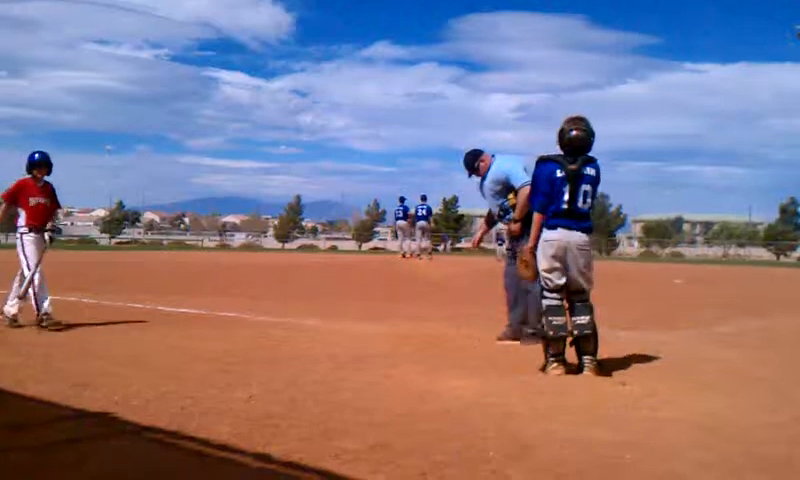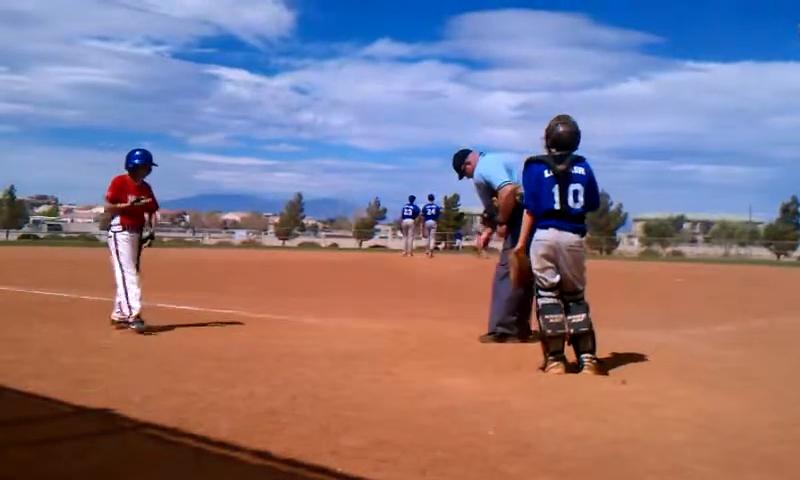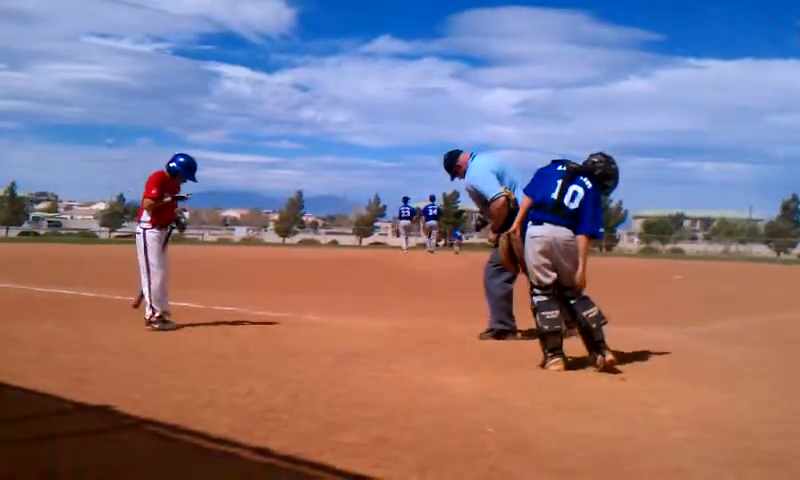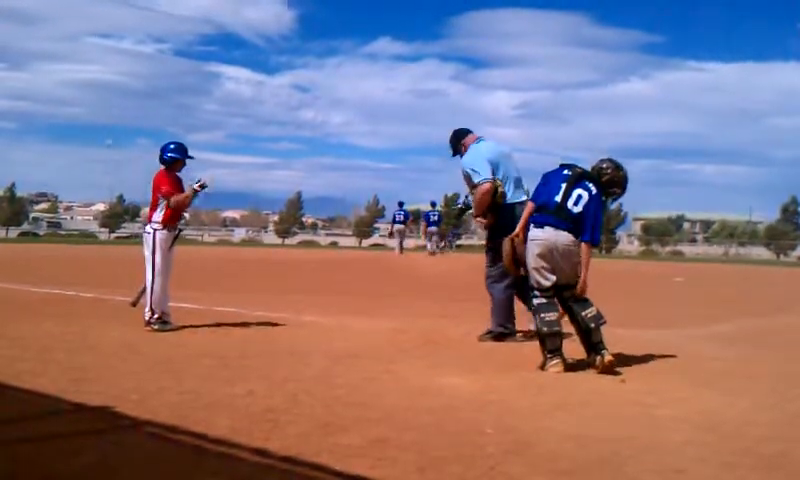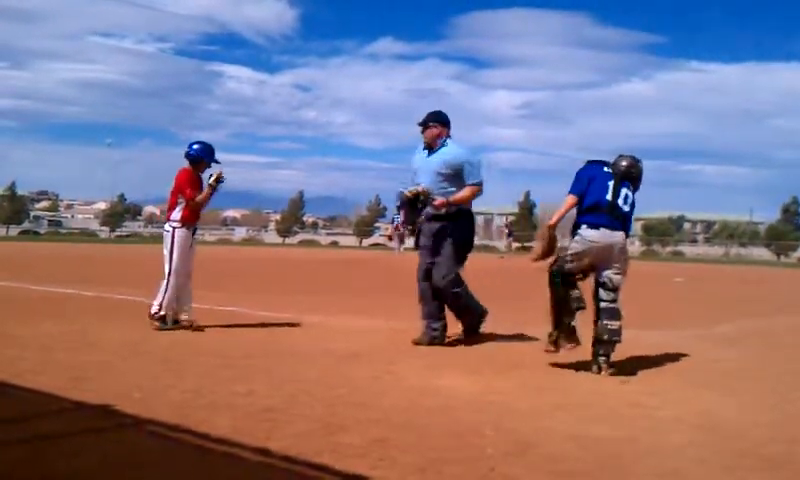
dt=1s
person 1, frame 1
left shoulder: (547, 166)
right shoulder: (593, 168)
left elbow: (540, 208)
left wrist: (532, 241)
left hip: (552, 235)
right hip: (581, 237)
left knee: (552, 295)
right knee: (580, 297)
left ankle: (555, 359)
right ankle: (588, 360)
person 1, frame 2
left shoulder: (536, 167)
right shoulder: (583, 167)
left elbow: (531, 209)
right elbow: (593, 205)
left wrist: (522, 242)
left hip: (545, 236)
right hip: (574, 238)
left knee: (547, 295)
right knee: (575, 296)
left ankle: (555, 358)
right ankle: (587, 357)
person 1, frame 3
left shoulder: (552, 168)
right shoulder: (592, 190)
left elbow: (529, 196)
right elbow: (585, 233)
left wrist: (516, 224)
right wrist: (582, 268)
left hip: (538, 231)
right hip: (566, 236)
left knee: (542, 292)
right knee: (572, 292)
left ankle: (554, 355)
right ankle: (600, 350)
person 1, frame 4
left shoulder: (559, 172)
right shoulder: (596, 196)
left elbow: (533, 201)
right elbow: (587, 240)
left wrist: (520, 228)
right wrist: (583, 276)
left hip: (538, 234)
right hip: (567, 240)
left knee: (543, 294)
right knee: (572, 294)
left ankle: (553, 356)
right ankle: (599, 352)
person 1, frame 5
left shoulder: (592, 169)
right shoulder: (629, 191)
left elbow: (575, 195)
left wrist: (555, 219)
right wrist: (592, 265)
left hip: (590, 233)
right hip: (618, 239)
left knee: (560, 272)
right knee: (608, 298)
left ankle: (564, 333)
right ankle: (602, 359)
person 2, frame 1
left shoulder: (506, 165)
right shoulder: (486, 179)
left elbow: (527, 191)
right elbow: (495, 210)
left wrist: (516, 220)
right wrist: (481, 231)
left hip: (528, 226)
right hip: (516, 229)
left knee: (528, 277)
right knee: (513, 278)
left ankle: (533, 330)
right ankle: (519, 328)
person 2, frame 2
left shoulder: (485, 166)
right shoulder: (491, 163)
left elbow: (508, 191)
right elbow: (495, 205)
left wrist: (502, 223)
right wrist: (488, 230)
left hip: (522, 221)
left knee: (507, 275)
left ankle: (503, 330)
right ankle: (520, 328)
person 2, frame 3
left shoulder: (474, 174)
right shoulder: (485, 159)
left elbow: (500, 201)
left wrist: (495, 229)
right wrist: (495, 225)
left hip: (516, 222)
left knee: (496, 273)
left ankle: (503, 328)
person 2, frame 4
left shoulder: (471, 157)
right shoulder: (497, 147)
left elbow: (485, 188)
left wrist: (477, 213)
left hip: (505, 216)
right hip: (523, 211)
left knee: (498, 274)
left ankle: (502, 330)
person 2, frame 5
left shoulder: (458, 154)
right shoulder: (420, 154)
left elbow: (476, 187)
right elbow: (418, 186)
left wrist: (449, 201)
left hip: (453, 224)
right hip: (428, 223)
left knee: (445, 278)
right knee: (426, 278)
left ankle: (474, 317)
right ankle: (434, 331)
person 3, frame 1
left shoulder: (49, 188)
right shoulder: (21, 185)
left elbow: (52, 212)
left wrist: (50, 229)
left hip: (40, 235)
right hip: (26, 234)
left knee: (24, 275)
right knee: (35, 273)
right ankle: (43, 314)
person 3, frame 2
left shoulder: (146, 187)
right shoulder: (119, 181)
left elbow: (151, 211)
right elbow: (108, 207)
left wrist: (151, 232)
right wrist: (130, 205)
left hip: (137, 234)
right hip: (120, 233)
left knee: (130, 275)
right knee: (127, 274)
left ankle: (119, 316)
right ankle: (133, 317)
person 3, frame 3
left shoulder: (174, 184)
right shoulder: (157, 178)
right elbow: (147, 204)
left wrist: (175, 220)
right wrist: (169, 199)
left hip: (162, 231)
right hip: (149, 231)
left knee: (161, 274)
right knee: (153, 273)
left ankle: (160, 314)
right ankle: (153, 316)
person 3, frame 4
left shoulder: (175, 179)
right shoulder: (163, 177)
left elbow: (182, 205)
right elbow: (174, 203)
left wrist: (194, 191)
right wrist: (194, 189)
left hip: (168, 231)
right hip: (157, 231)
left knee: (163, 275)
right knee: (156, 274)
left ankle: (161, 315)
right ankle: (152, 317)
person 3, frame 5
left shoulder: (196, 178)
right shoulder: (185, 175)
left elbow: (201, 205)
right elbow: (195, 204)
left wrist: (213, 185)
right wrist: (211, 185)
left hip: (188, 230)
right hip: (177, 230)
left knee: (185, 275)
right knee: (173, 274)
left ankle: (181, 315)
right ankle: (157, 313)
